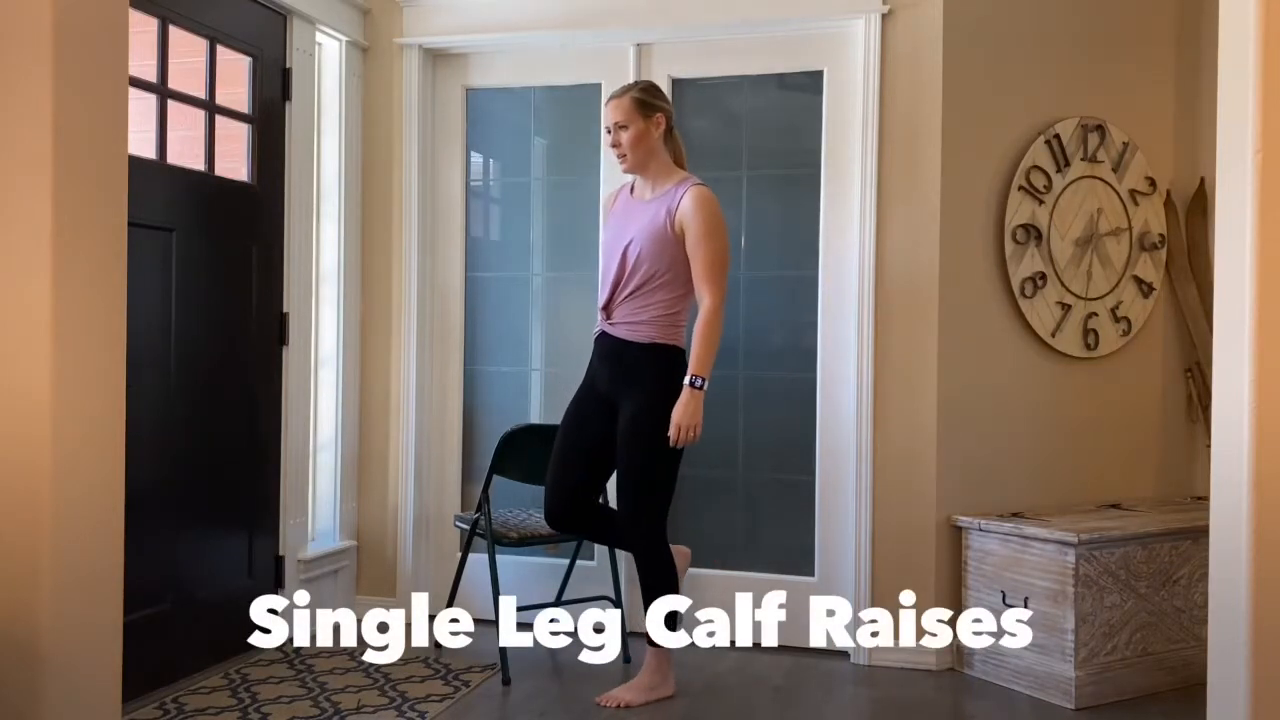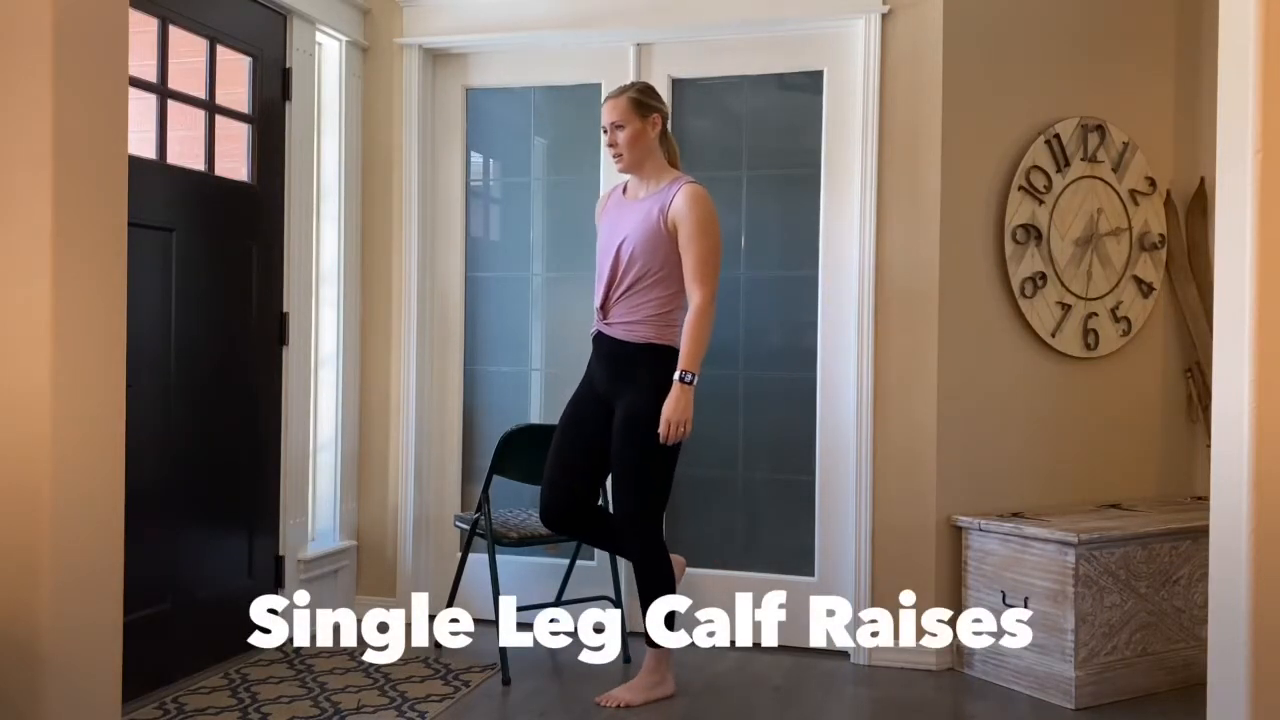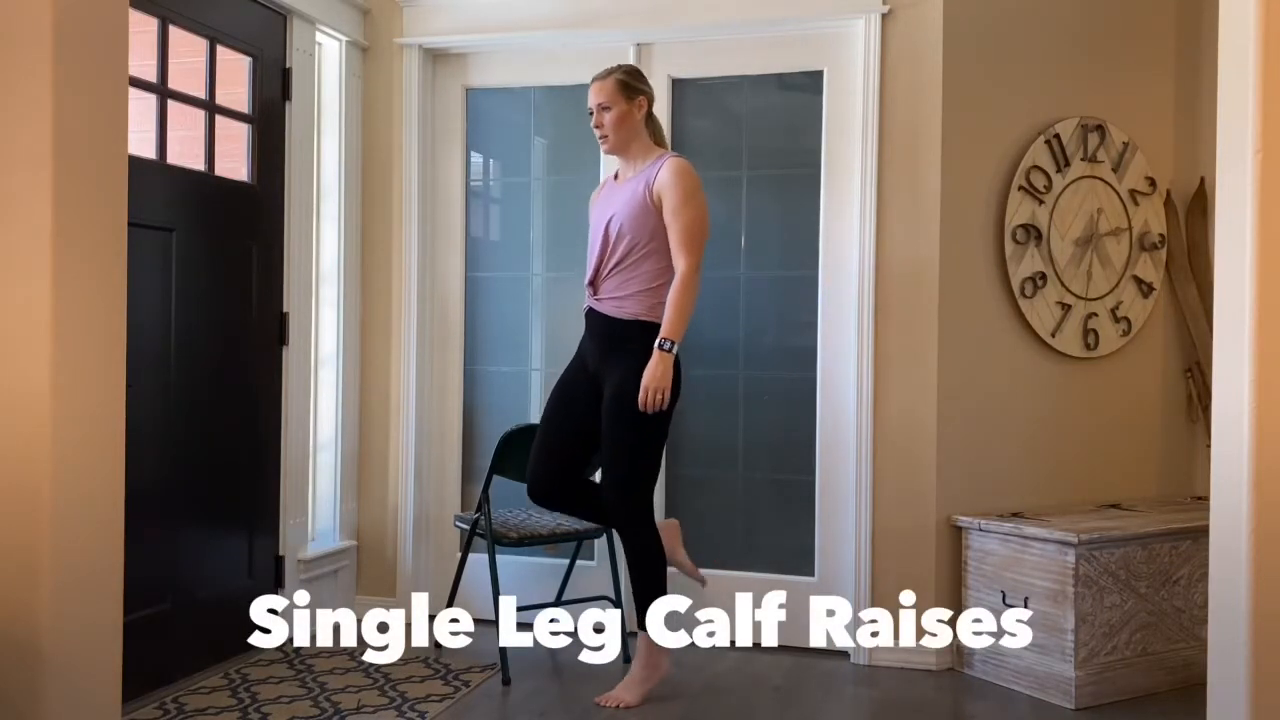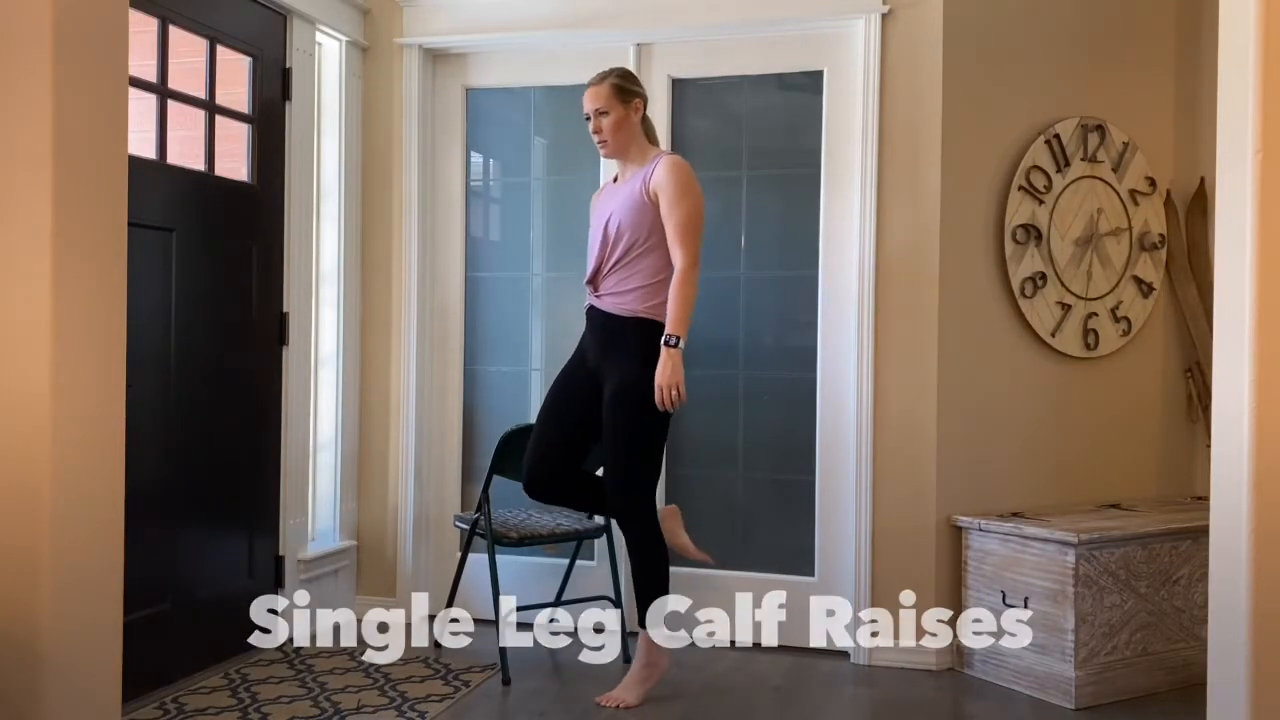
dt=0.4s
person 1, frame 1
left shoulder: (693, 202)
right shoulder: (615, 201)
left elbow: (710, 305)
left wrist: (694, 390)
left hip: (654, 372)
right hip: (603, 364)
left knee: (639, 520)
right knee: (563, 506)
left ankle: (658, 671)
right ankle: (665, 558)
person 1, frame 2
left shoulder: (686, 199)
right shoulder: (609, 202)
left elbow: (701, 301)
left wrist: (684, 385)
left hip: (650, 372)
right hip: (602, 366)
left knee: (637, 521)
right knee: (559, 506)
left ankle: (658, 671)
right ankle: (661, 564)
person 1, frame 3
left shoulder: (672, 174)
right shoulder: (602, 190)
left elbow: (687, 271)
left wrist: (664, 353)
left hip: (639, 348)
right hip: (593, 346)
left knee: (627, 504)
right knee: (546, 481)
left ankle: (651, 657)
right ankle: (657, 537)
person 1, frame 4
left shoulder: (668, 171)
right shoulder: (603, 194)
left elbow: (686, 265)
left wrist: (672, 348)
left hip: (640, 347)
right hip: (594, 343)
left knee: (628, 502)
right knee: (542, 475)
left ankle: (651, 656)
right ankle: (658, 519)
